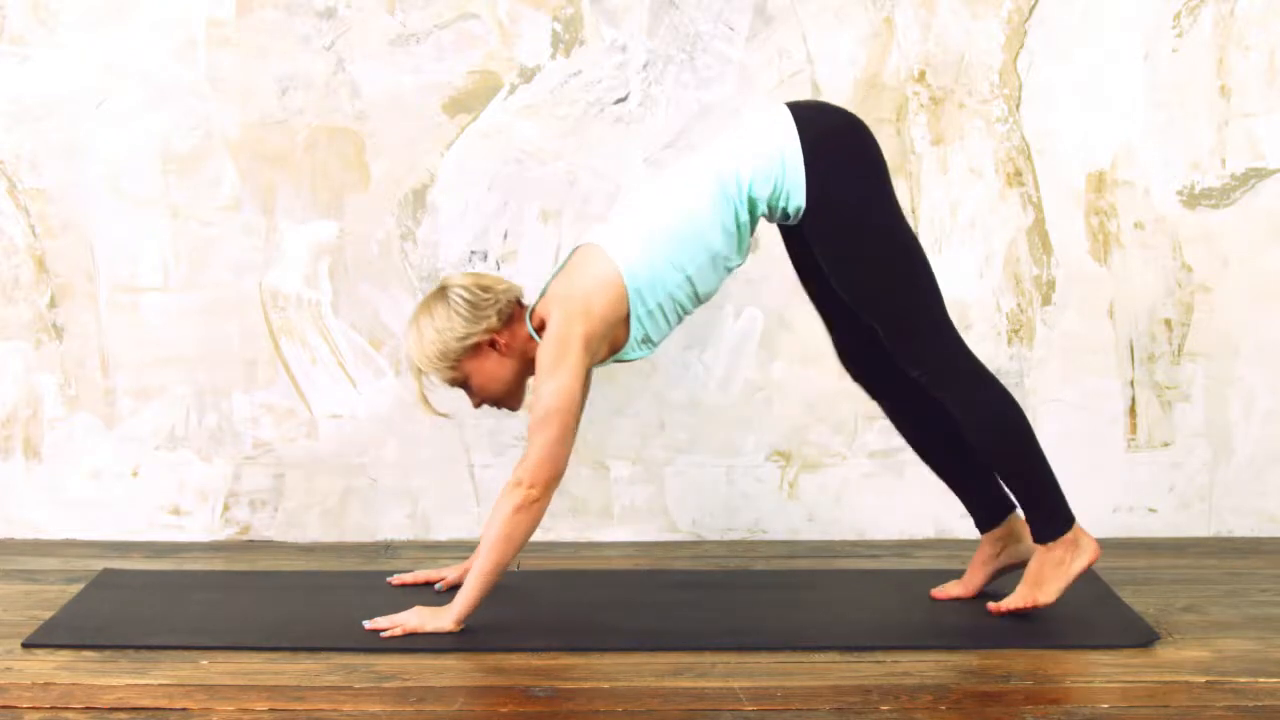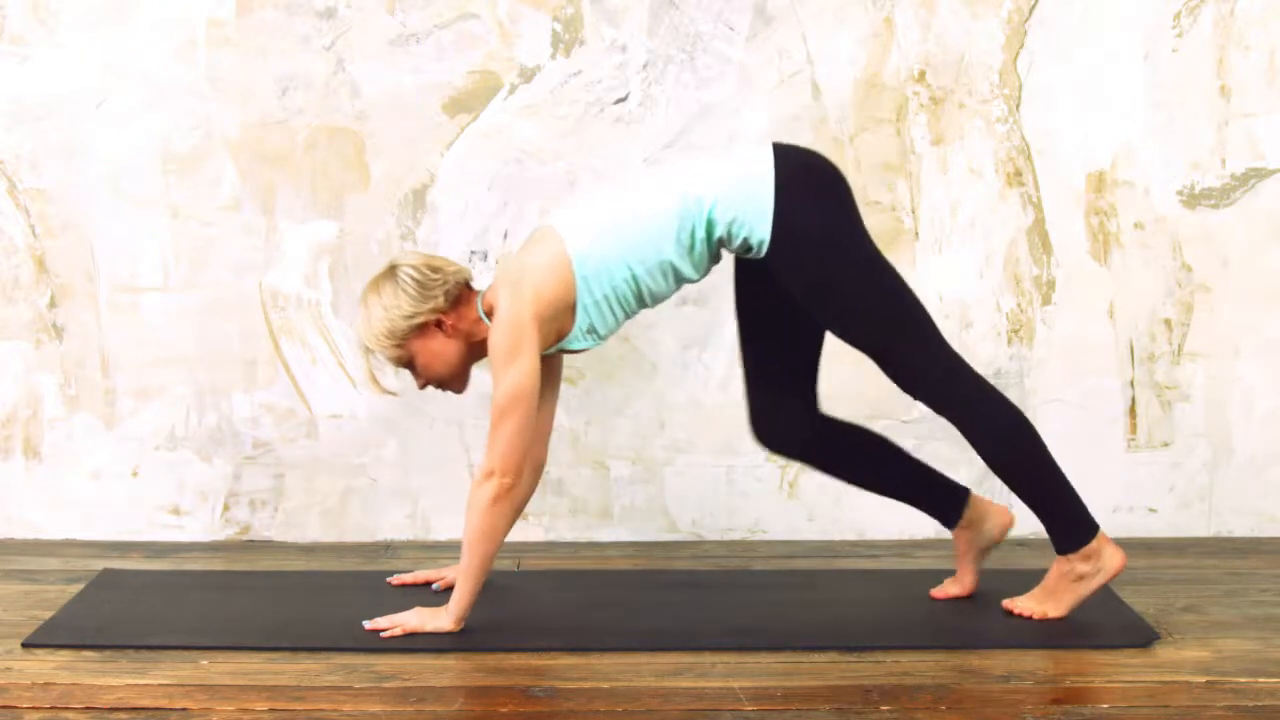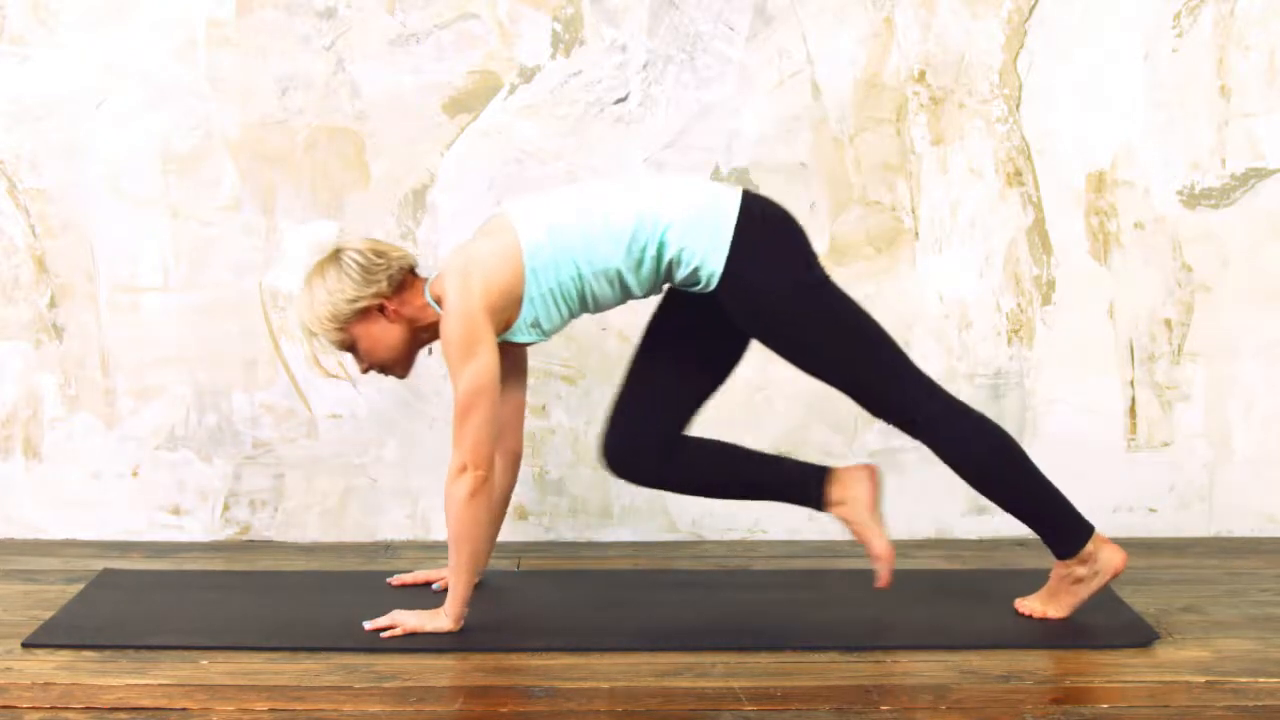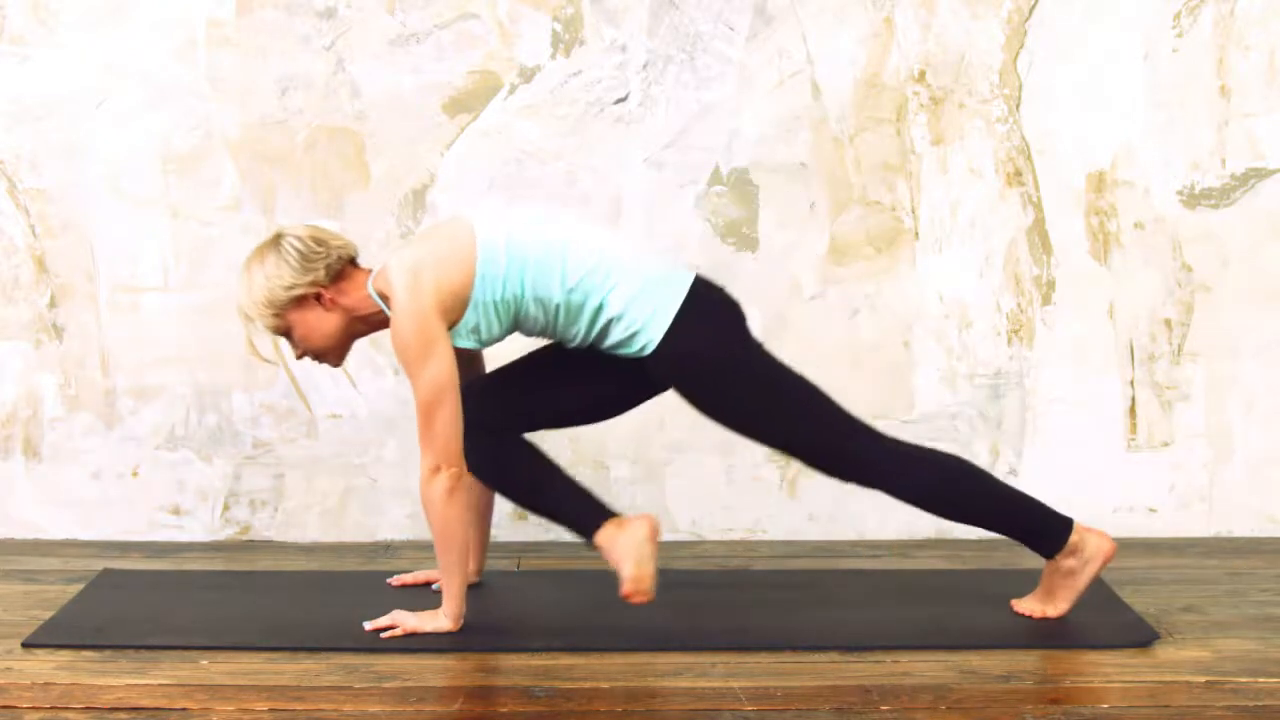
dt=0.3s
person 1, frame 1
left shoulder: (568, 328)
right shoulder: (558, 320)
left elbow: (531, 484)
right elbow: (541, 476)
left wrist: (457, 609)
right wrist: (477, 562)
left hip: (813, 158)
right hip: (794, 169)
left knee: (931, 359)
right knee: (875, 366)
left ankle: (1060, 536)
right ankle: (1005, 530)
person 1, frame 2
left shoulder: (514, 315)
right shoulder: (533, 312)
left elbow: (499, 477)
right elbow: (523, 469)
left wrist: (453, 610)
right wrist: (468, 568)
left hip: (781, 204)
right hip: (766, 205)
left knee: (934, 377)
right knee: (781, 425)
left ankle: (1083, 548)
right ankle: (969, 517)
person 1, frame 3
left shoulder: (463, 302)
right shoulder: (486, 296)
left elbow: (473, 468)
right elbow: (503, 446)
left wrist: (452, 608)
right wrist: (470, 562)
left hip: (733, 249)
right hip: (709, 258)
left knee: (905, 399)
right knee: (631, 449)
left ankle: (1082, 551)
right ankle: (835, 492)
person 1, frame 4
left shoulder: (411, 301)
right shoulder: (427, 292)
left elbow: (441, 467)
right elbow: (462, 446)
left wrist: (451, 608)
right wrist: (467, 560)
left hip: (671, 320)
right hip: (644, 322)
left knee: (853, 451)
right knee: (486, 424)
left ankle: (1070, 544)
right ankle: (615, 534)
